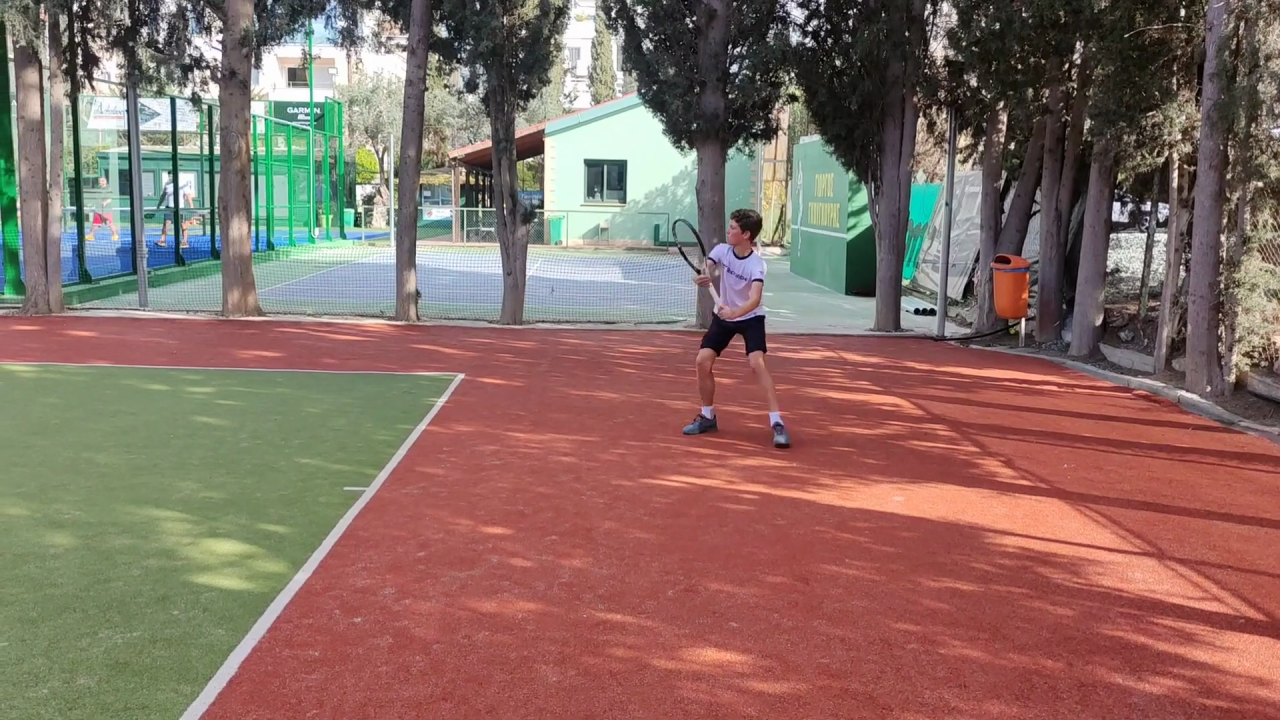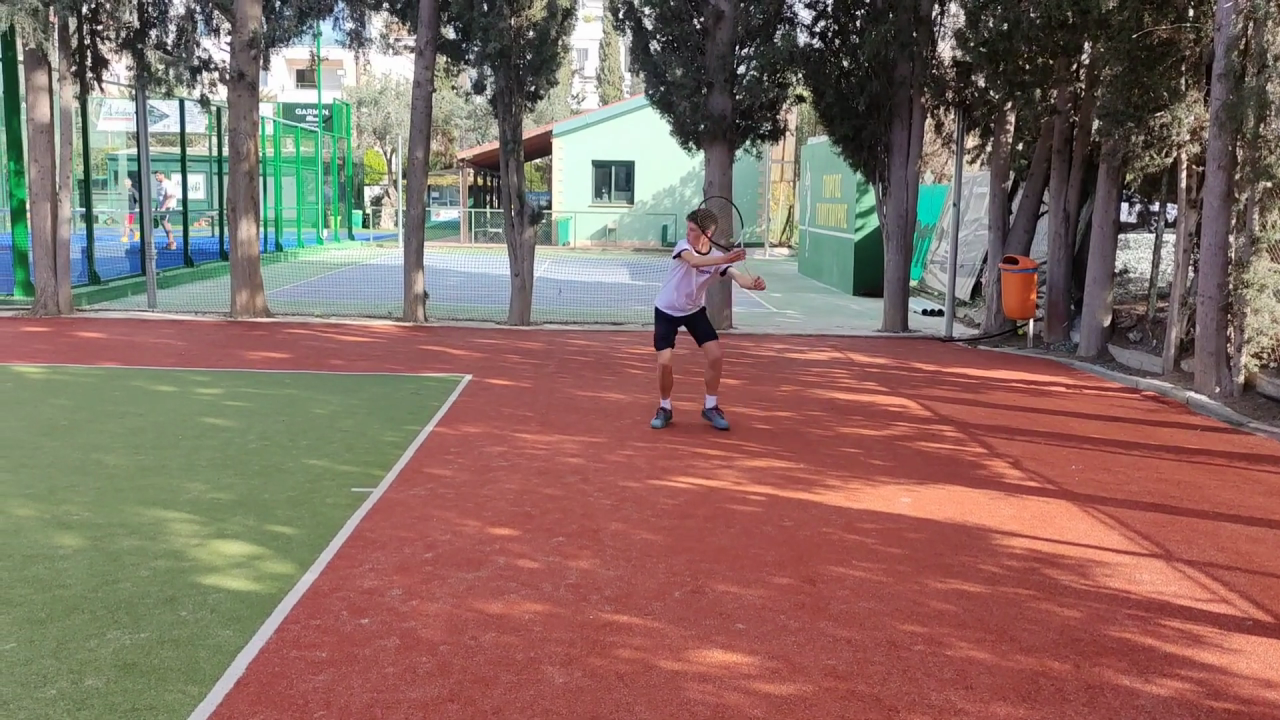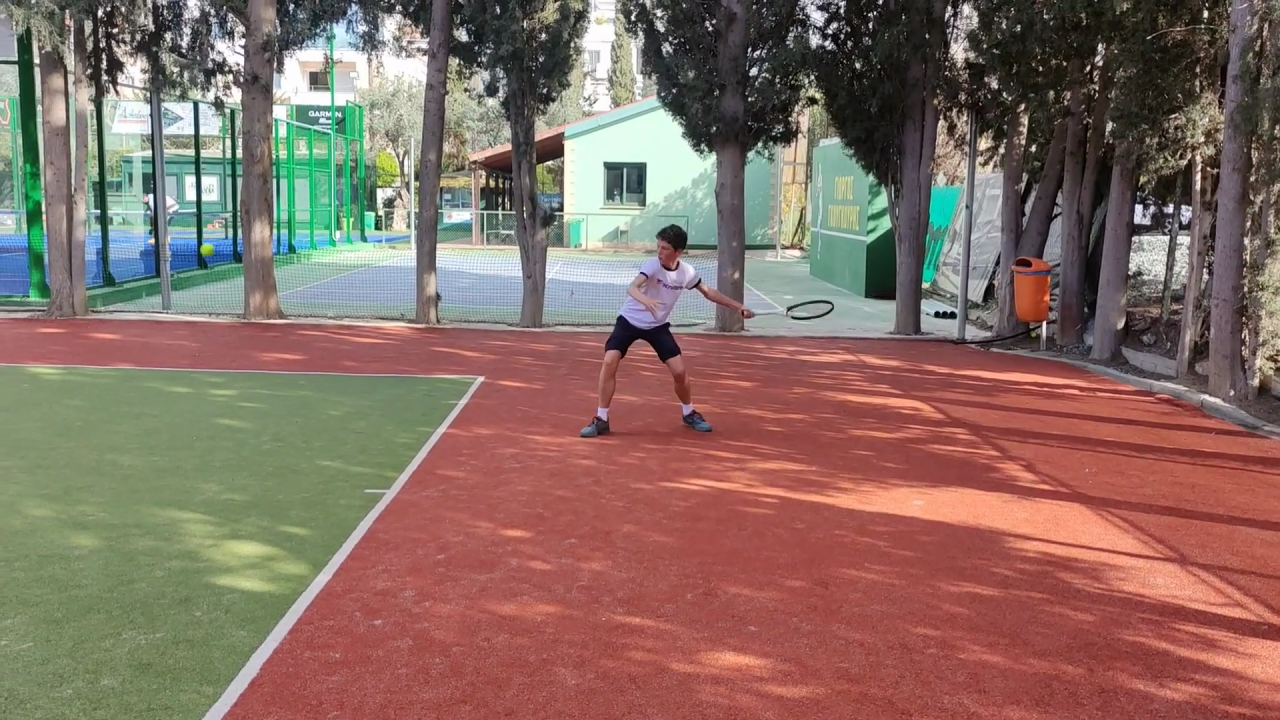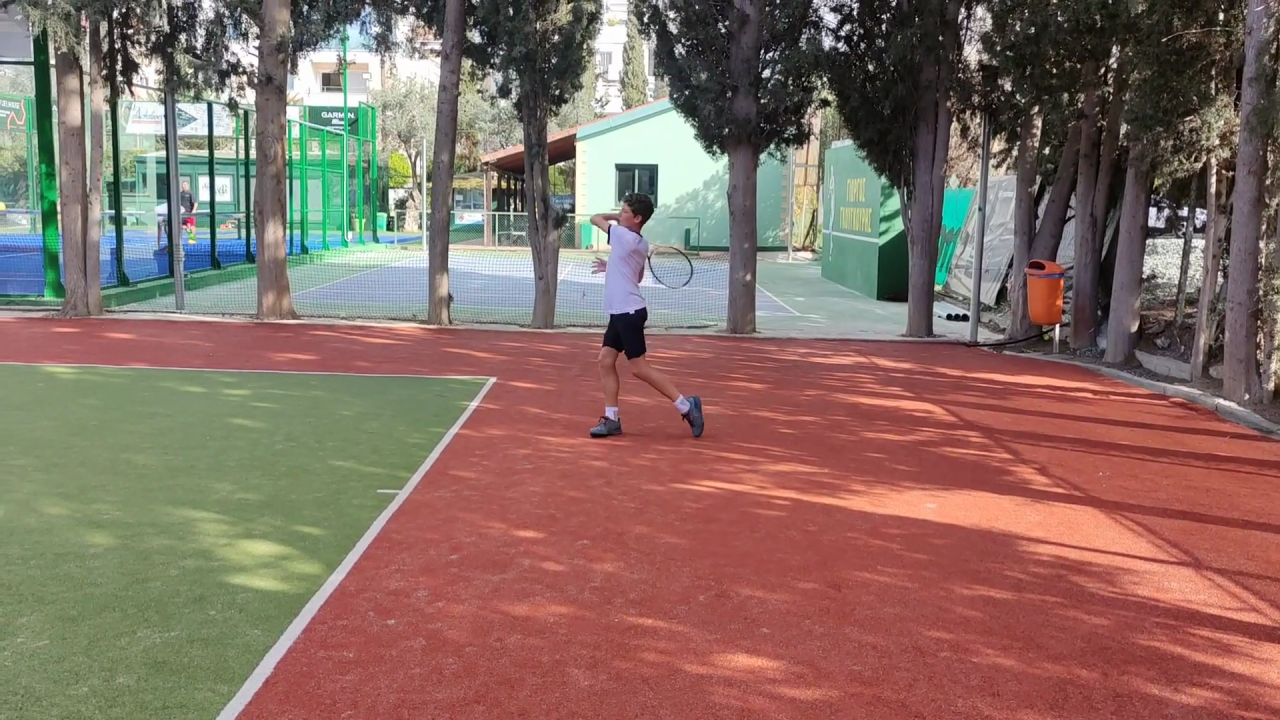
dt=0.5s
person 1, frame 1
left shoulder: (757, 264)
right shoulder: (721, 250)
left elbow: (755, 300)
right elbow: (703, 271)
left wrist: (735, 312)
right wrist: (702, 278)
left hip: (751, 318)
right hip: (724, 315)
left knee: (757, 364)
right knee: (702, 361)
left ankle: (777, 423)
right ankle: (708, 417)
person 1, frame 2
left shoulder: (718, 257)
right shoulder: (683, 246)
left elbow: (740, 279)
right elbow: (695, 261)
left wrist: (756, 283)
right wrist: (726, 259)
left hip: (694, 311)
right hip: (666, 310)
left knee: (715, 356)
right knee: (665, 362)
left ankle: (711, 407)
right ankle: (665, 408)
person 1, frame 3
left shoulder: (687, 272)
right shoulder: (651, 265)
left elbow: (709, 293)
right elbow: (633, 288)
left wrist: (738, 307)
right wrist: (647, 301)
left hip: (657, 326)
right hip: (629, 320)
left knee: (679, 370)
right knee: (609, 362)
left ankle: (689, 413)
right ankle: (601, 419)
person 1, frame 4
left shoulder: (620, 233)
right shoulder: (642, 244)
left elbow: (596, 219)
left wrist: (613, 216)
right wrist: (610, 267)
left hip: (628, 311)
right hip: (622, 311)
left knee: (640, 367)
right knee: (605, 361)
left ankle: (686, 406)
right ankle: (612, 419)
